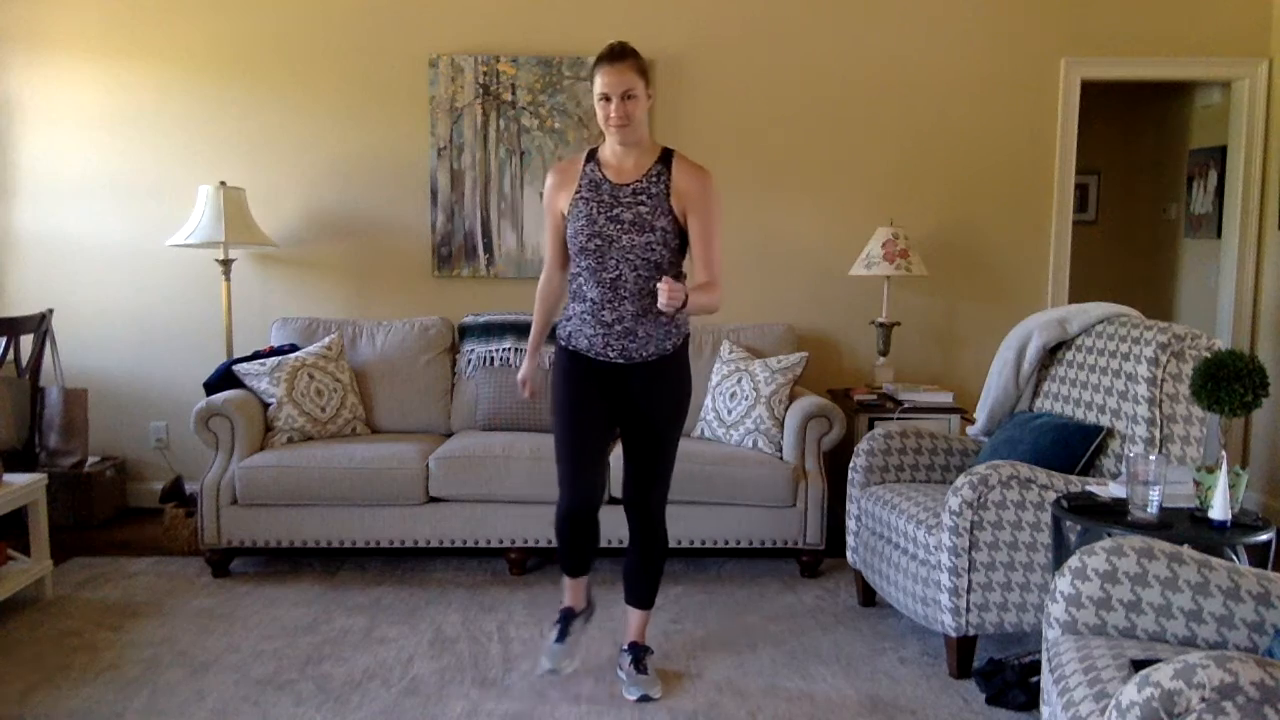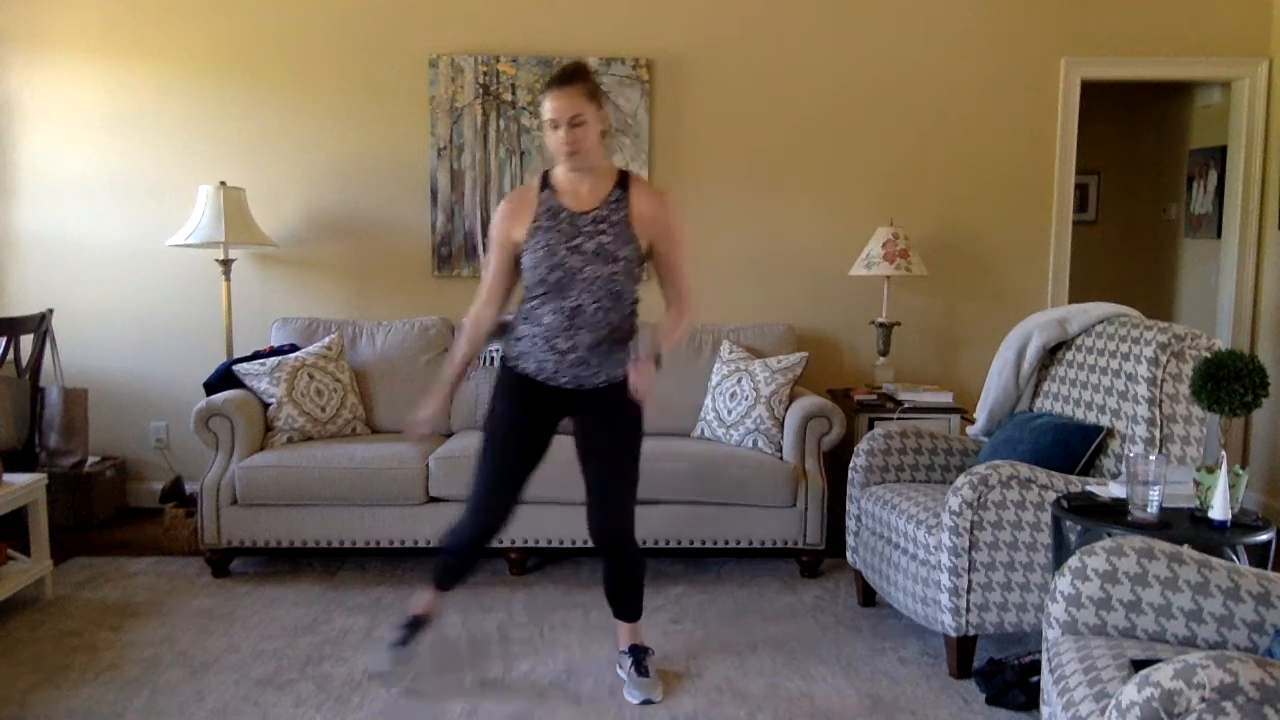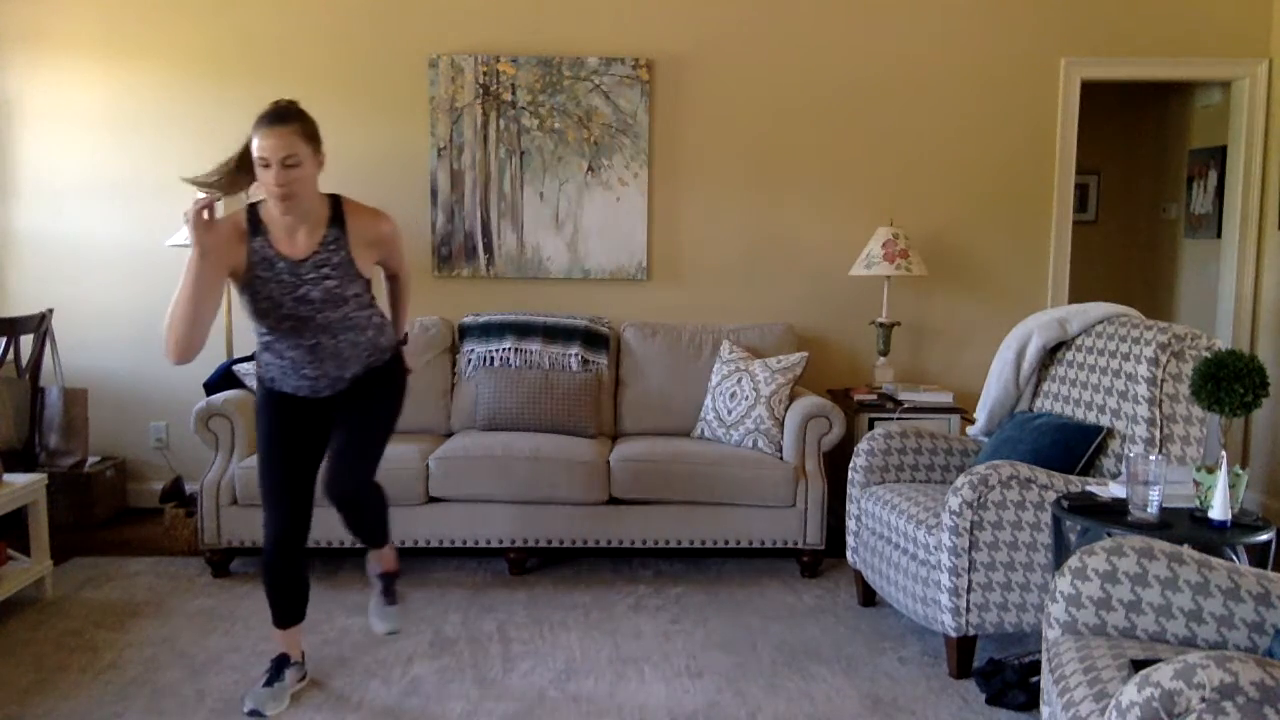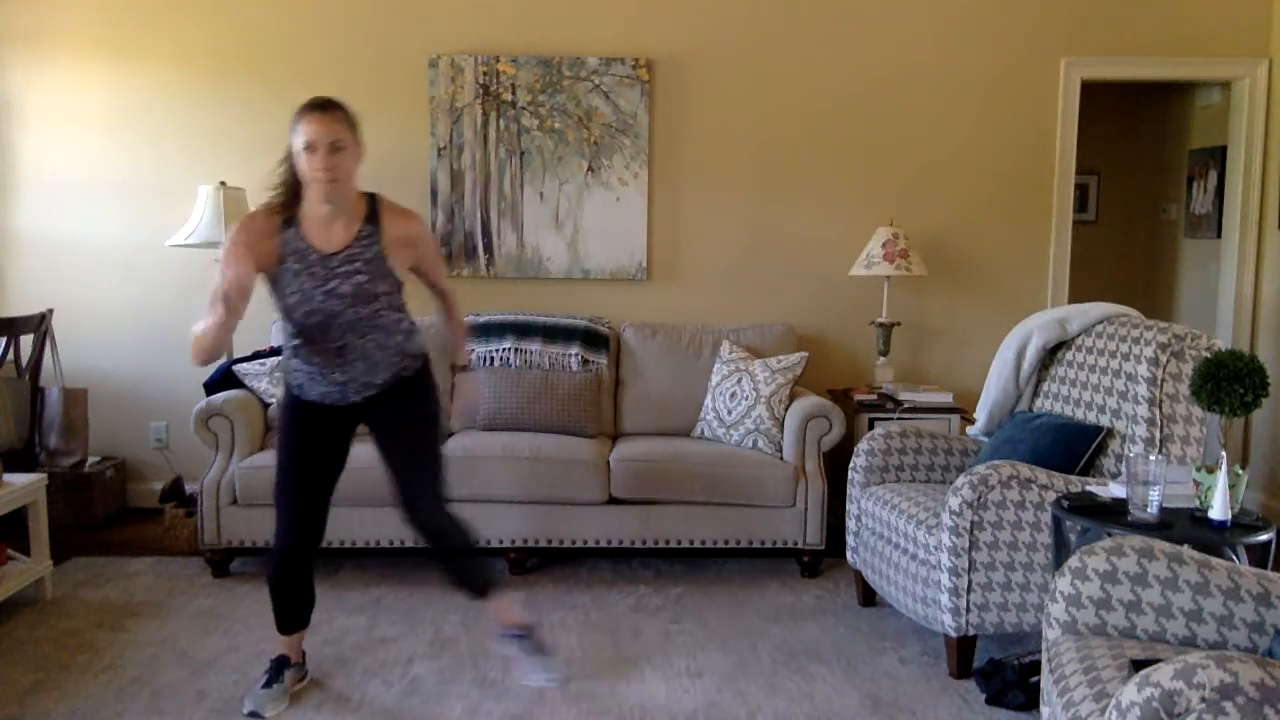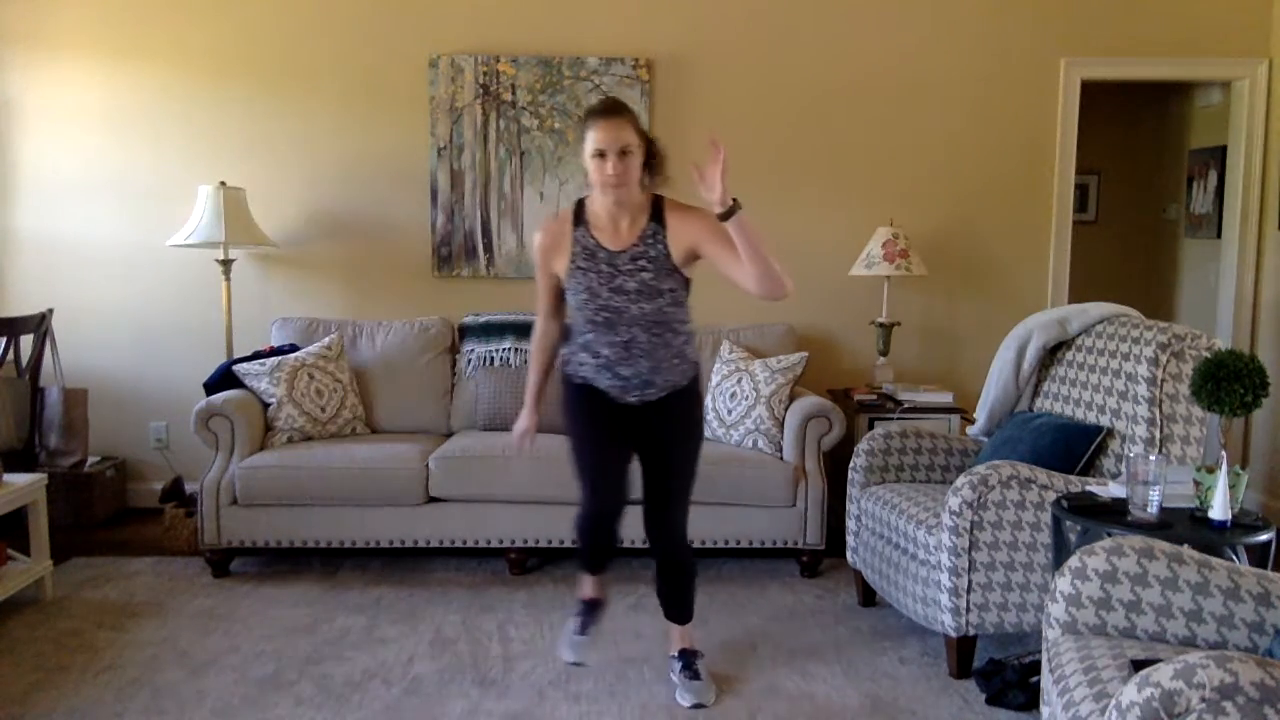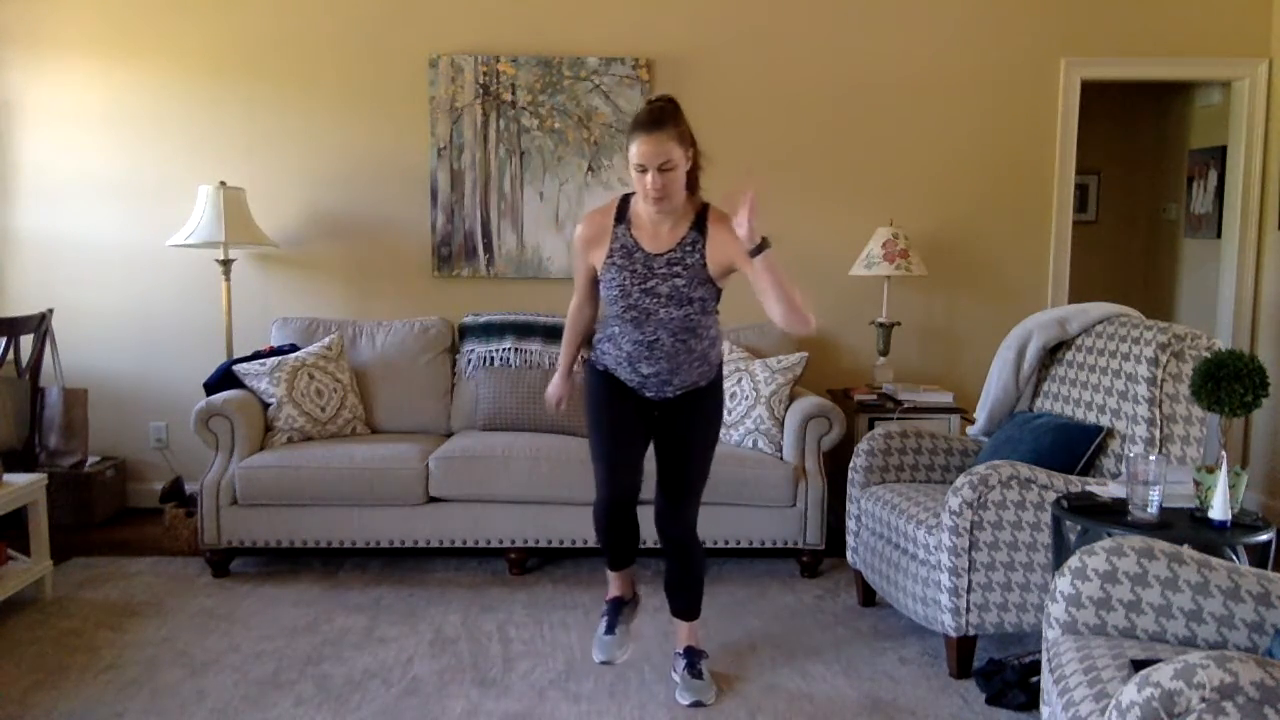
dt=0.7s
person 1, frame 1
left shoulder: (689, 180)
right shoulder: (564, 179)
left elbow: (712, 291)
left wrist: (680, 298)
right wrist: (531, 351)
left hip: (658, 367)
right hip: (581, 360)
left knee: (646, 507)
right knee: (577, 497)
left ankle: (635, 645)
right ankle: (573, 604)
person 1, frame 2
left shoulder: (647, 203)
right shoulder: (518, 209)
left elbow: (680, 302)
right elbow: (487, 304)
left wrist: (653, 355)
right wrist: (443, 388)
left hip: (610, 388)
right hip: (528, 379)
left knee: (612, 528)
right knee: (485, 513)
left ankle: (631, 649)
right ankle: (426, 605)
person 1, frame 3
left shoulder: (369, 227)
right shoulder: (230, 237)
left elbow: (398, 274)
right elbow: (180, 351)
left wrist: (399, 337)
right wrist: (202, 256)
left hip: (370, 375)
right hip: (287, 390)
left knee: (346, 480)
right knee: (283, 531)
left ankle: (383, 561)
right ankle: (289, 657)
person 1, frame 4
left shoulder: (399, 227)
right shoulder: (259, 232)
left elbow: (443, 290)
right elbow: (202, 351)
left wrist: (460, 365)
right wrist: (226, 304)
left hip: (398, 383)
right hip: (312, 398)
left knee: (425, 511)
right knee: (293, 539)
left ankle: (511, 622)
right ankle: (289, 659)
person 1, frame 5
left shoulder: (684, 225)
right shoulder: (554, 237)
left elbow: (774, 288)
right elbow: (548, 321)
left wrist: (727, 209)
right wrist: (531, 403)
left hip: (672, 394)
right hip: (593, 390)
left knee: (667, 523)
right knee: (602, 501)
left ankle: (684, 649)
right ankle: (589, 594)
person 1, frame 6
left shoulder: (722, 234)
right shoulder: (595, 229)
left elbow: (799, 324)
left wrist: (755, 246)
right wrist: (562, 370)
left hip: (693, 389)
right hip: (615, 379)
left knee: (677, 521)
right knee: (615, 495)
left ankle: (688, 649)
right ankle: (620, 594)
